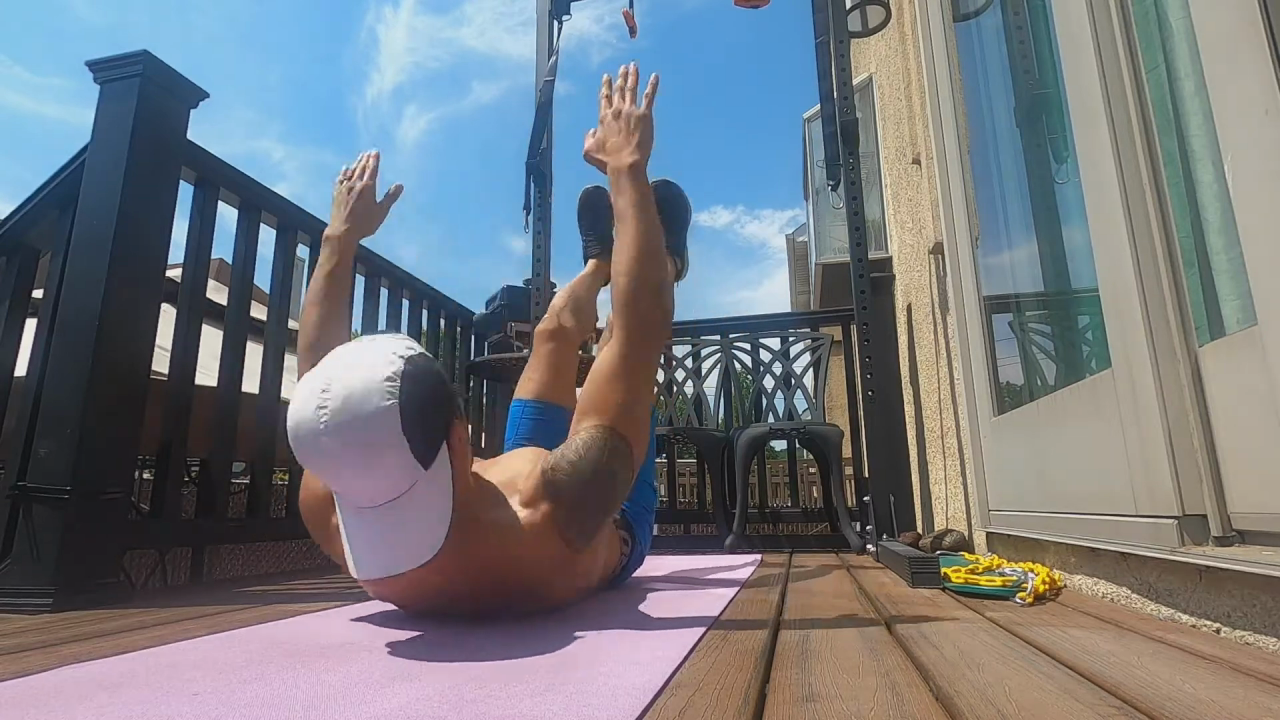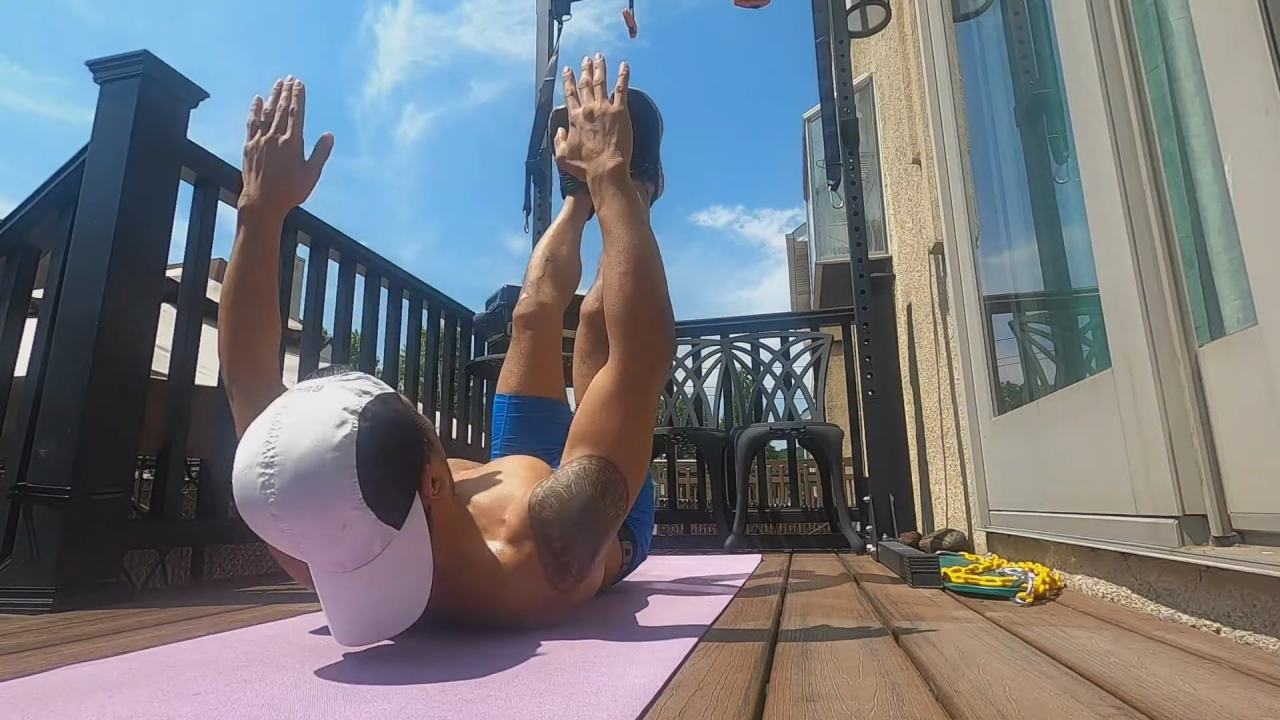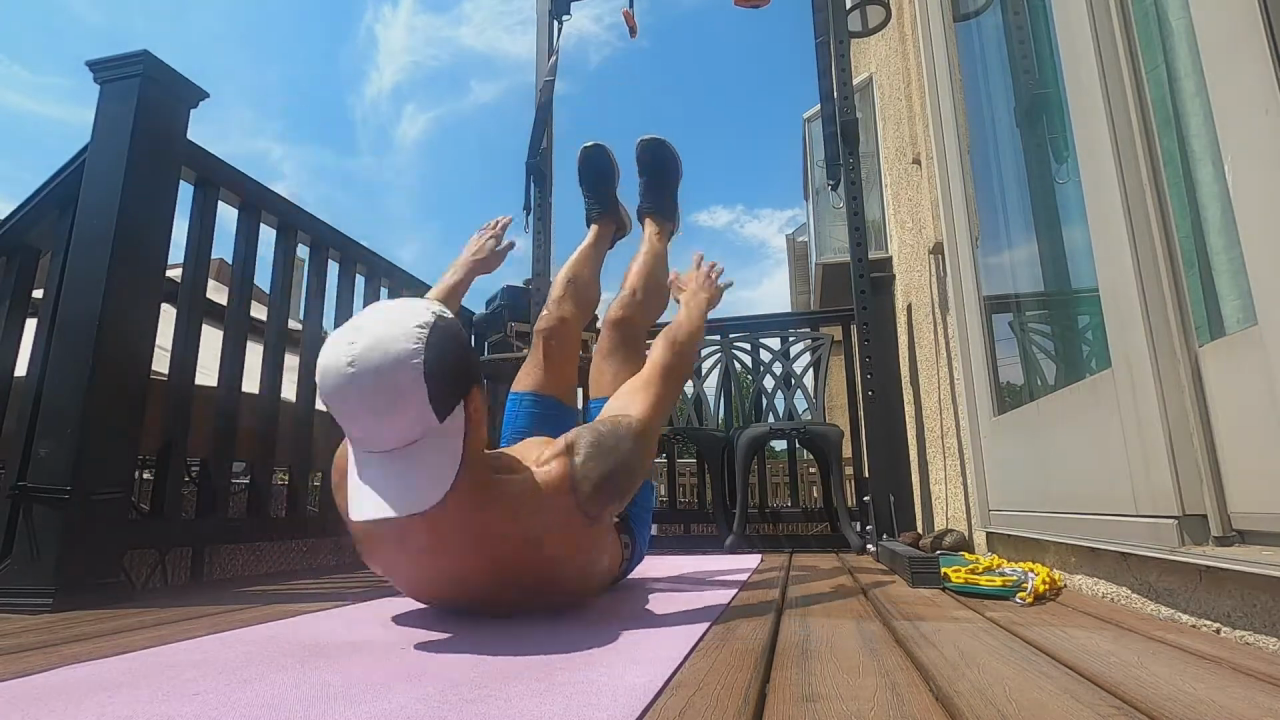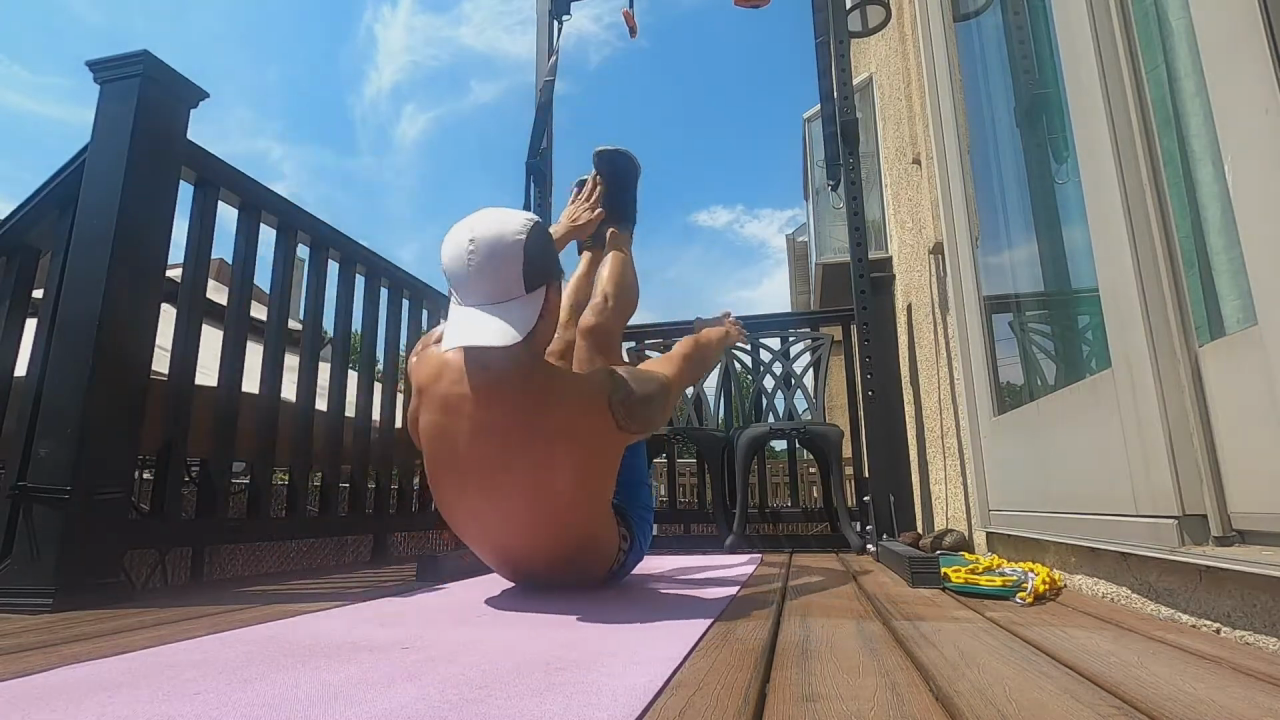
dt=0.3s
person 1, frame 1
left shoulder: (332, 522)
right shoulder: (553, 527)
left elbow: (316, 359)
right elbow: (639, 335)
left wrist: (339, 240)
right wrist: (629, 170)
right hip: (612, 540)
left knee: (556, 329)
right knee: (624, 331)
left ankle: (601, 261)
right ankle: (664, 260)
person 1, frame 2
left shoulder: (304, 542)
right shoulder: (544, 556)
left elbow: (245, 374)
right elbow: (646, 351)
left wrist: (261, 211)
right wrist: (611, 174)
left hip: (513, 497)
right hip: (611, 543)
left knee: (533, 313)
right knee: (602, 315)
left ankle: (579, 198)
right ankle: (635, 185)
person 1, frame 3
left shoulder: (354, 473)
right shoulder: (567, 487)
left elbow: (390, 356)
right elbow: (663, 372)
left wrist: (461, 273)
right wrist: (695, 306)
right hip: (605, 547)
left knee: (554, 326)
right knee: (623, 322)
left ankle: (604, 227)
right ankle: (656, 225)
person 1, frame 4
left shoulder: (430, 363)
right shoulder: (604, 400)
left elbow: (489, 292)
right elbow: (684, 361)
left wrist: (559, 234)
right wrist: (717, 336)
left hip: (516, 566)
right hip: (603, 561)
left knee: (571, 338)
right knee: (594, 328)
left ankle: (595, 253)
right ankle: (614, 237)
